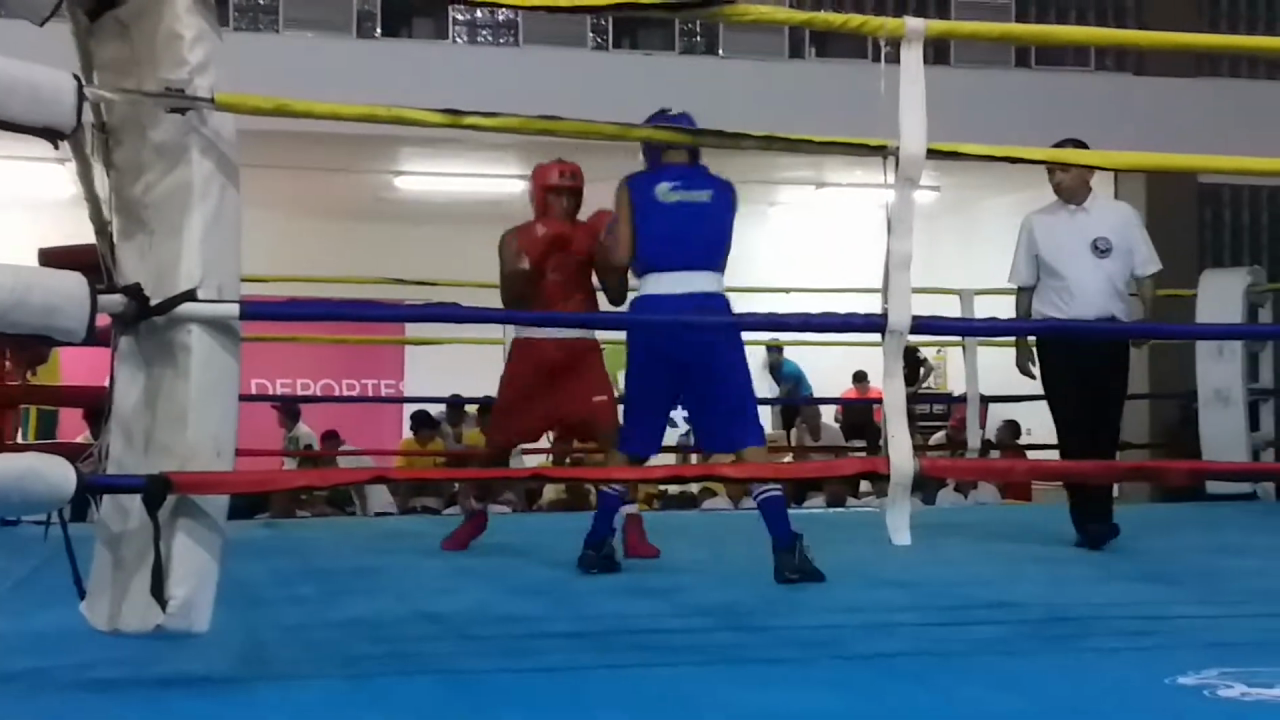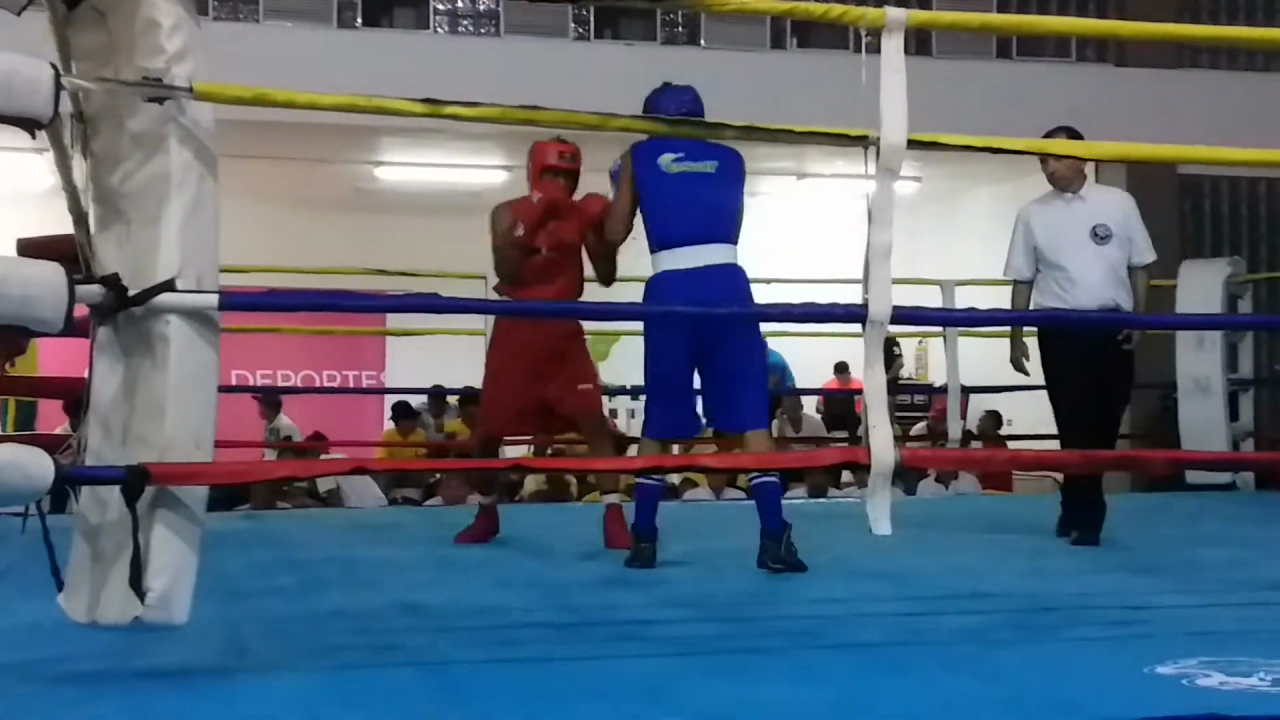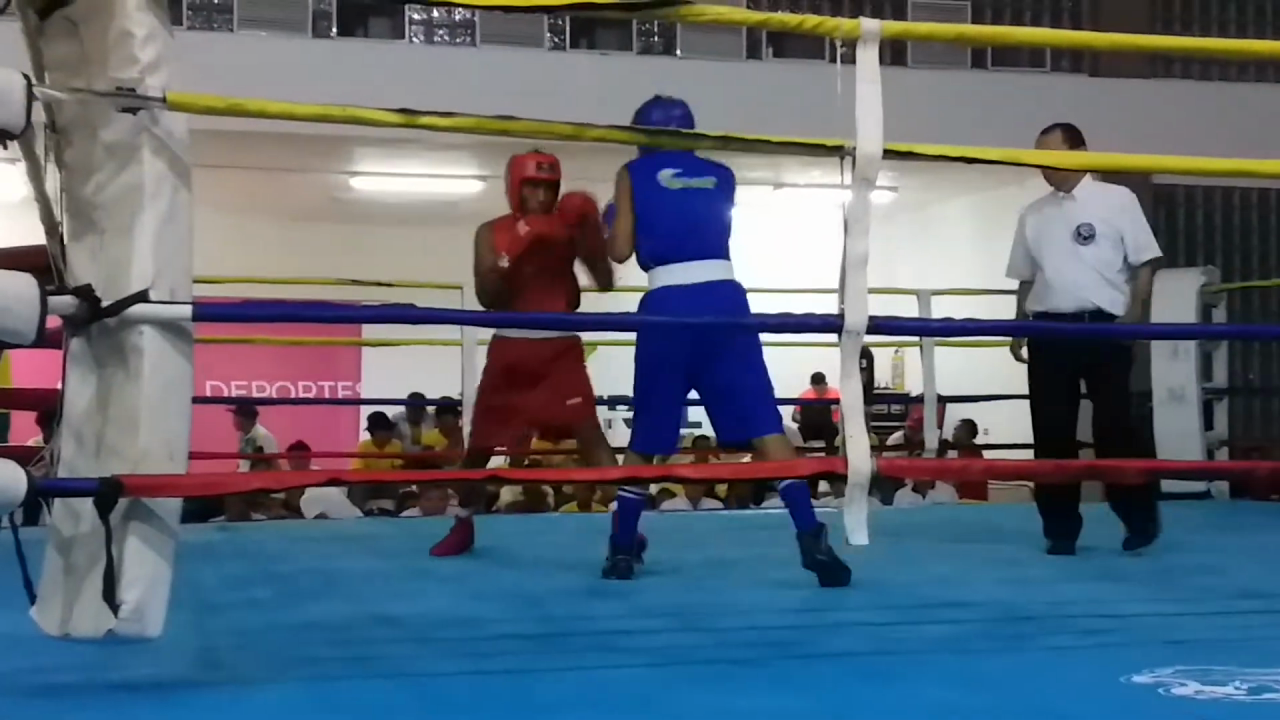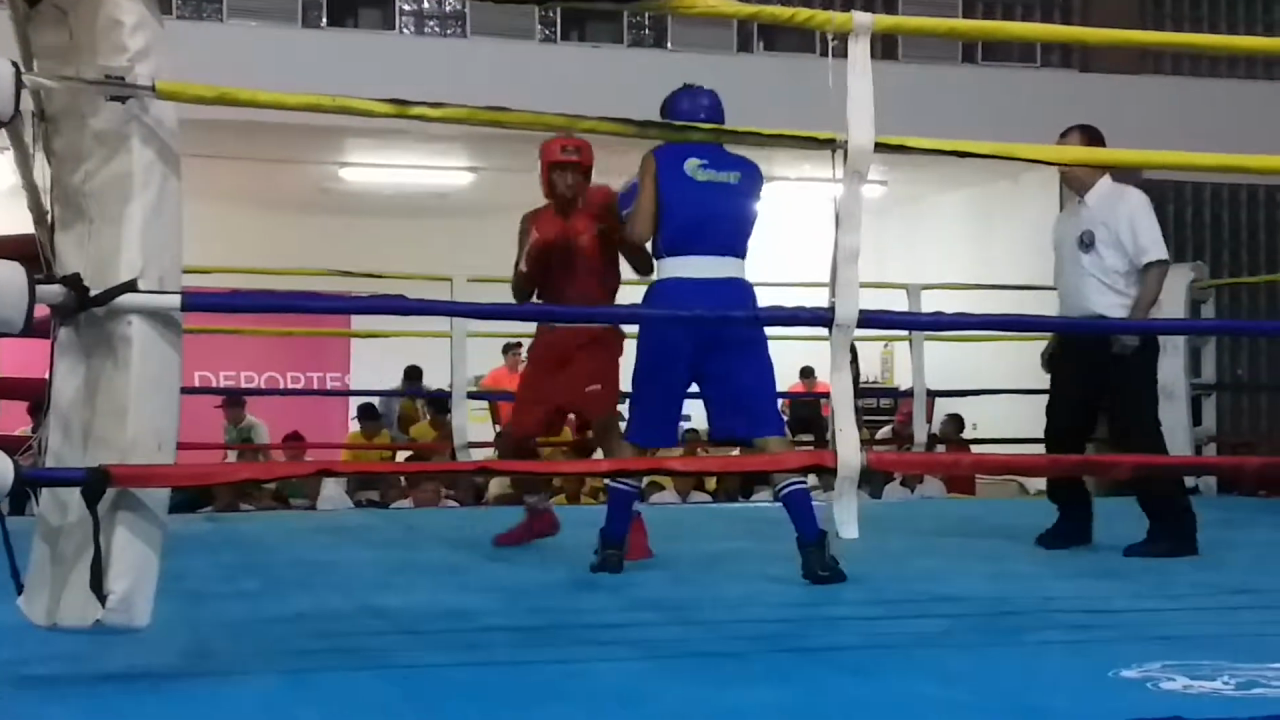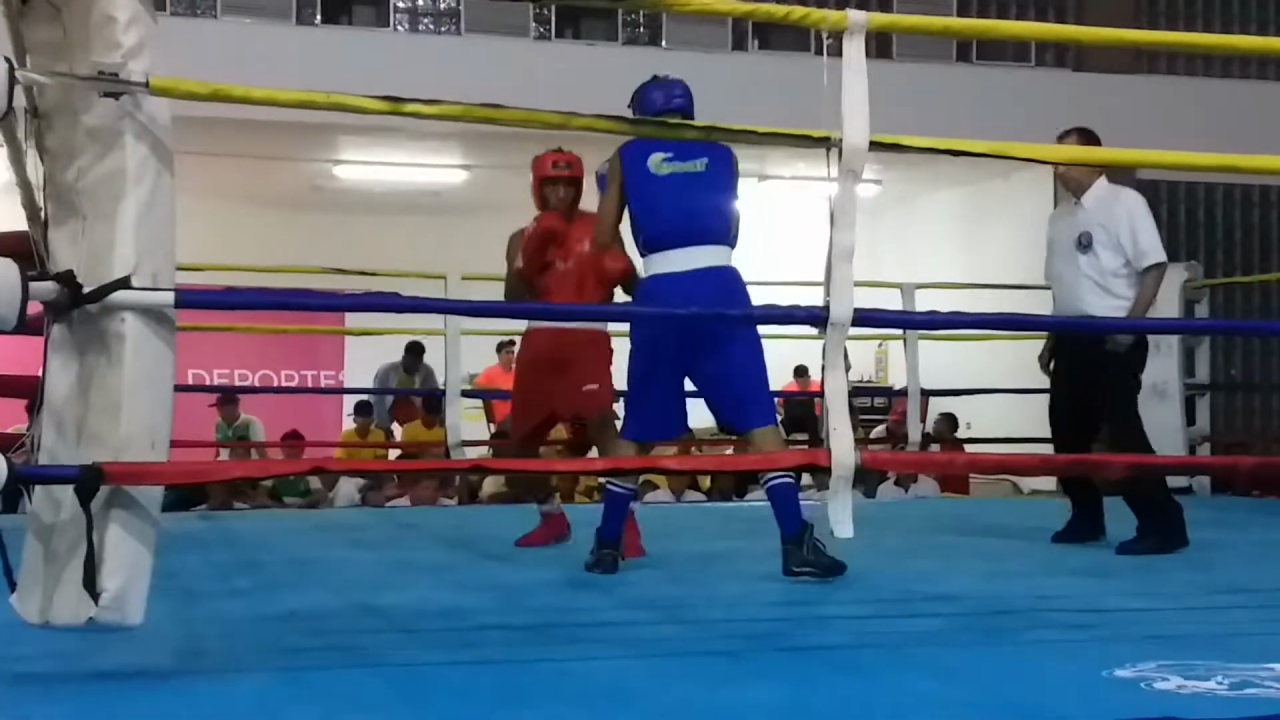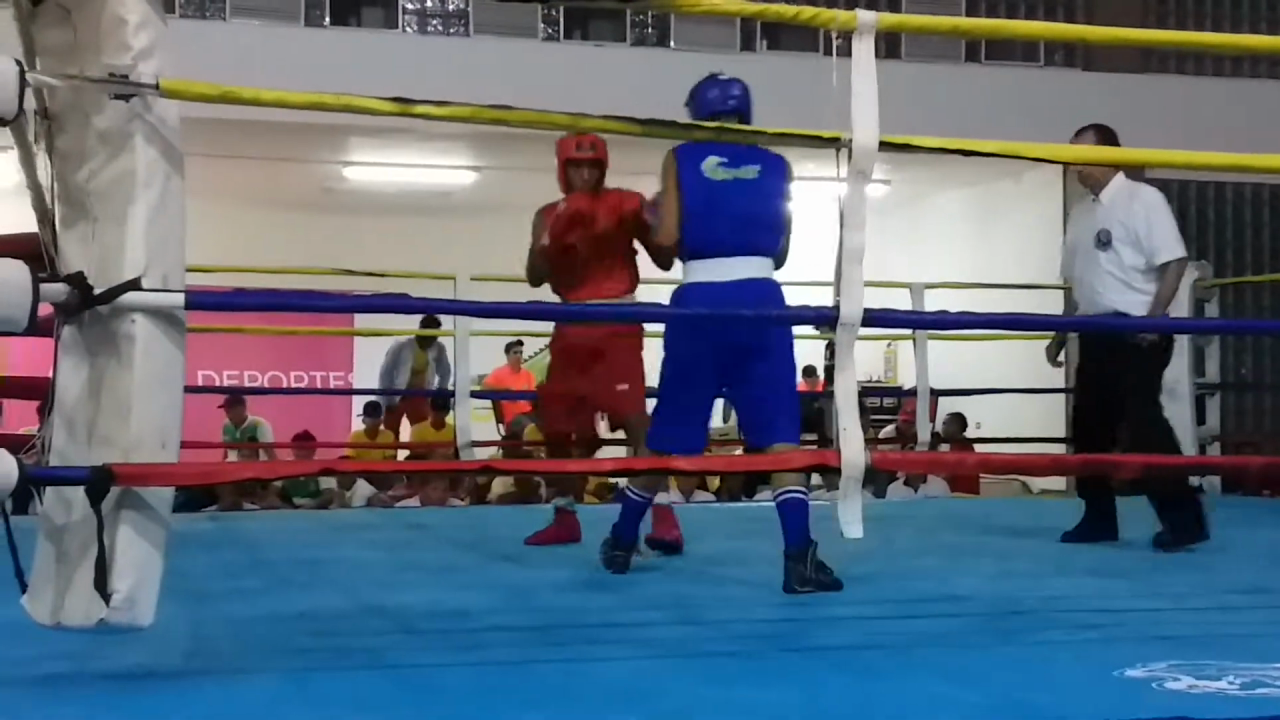
dt=0.3s
person 1, frame 1
left shoulder: (633, 186)
right shoulder: (723, 190)
left elbow: (619, 258)
left hip: (653, 313)
right hip: (709, 312)
left knee: (635, 438)
right knee: (745, 434)
left ankle: (597, 544)
right ankle: (786, 550)
person 1, frame 2
left shoulder: (637, 158)
right shoulder: (731, 160)
left elbow: (614, 235)
left hip: (670, 291)
right hip: (726, 284)
left knee: (659, 423)
right knee: (752, 417)
left ankle: (643, 539)
right ankle: (773, 538)
person 1, frame 3
left shoulder: (633, 174)
right shoulder: (722, 177)
left elbow: (621, 251)
left wrist: (619, 223)
left hip: (667, 306)
right hip: (723, 300)
left knee: (647, 437)
right knee: (764, 426)
left ankle: (622, 550)
right ankle: (812, 539)
person 1, frame 4
left shoulder: (658, 160)
right shoulder: (749, 172)
left elbow: (640, 235)
left wrist: (631, 208)
left hip: (673, 299)
right hip: (731, 297)
left knee: (642, 428)
right knee: (767, 427)
left ankle: (612, 545)
right ankle: (813, 547)
person 1, frame 5
left shoulder: (626, 157)
right shoulder: (722, 156)
left elbow: (604, 238)
left wrist: (612, 196)
left hip: (661, 295)
right hip: (719, 289)
left knee: (638, 428)
right knee: (758, 418)
left ankle: (607, 545)
right ankle: (796, 537)
person 1, frame 6
left shoulder: (681, 159)
right shoulder: (776, 166)
left elbow: (667, 239)
right elbow: (779, 253)
left wrist: (658, 211)
left hip: (699, 303)
right hip: (759, 301)
left knee: (668, 432)
right knee: (781, 434)
left ankle: (621, 542)
right ankle: (798, 556)
person 2, frame 1
left shoulder: (1122, 216)
right shoulder: (1036, 223)
left elbow: (1144, 273)
right elbow: (1025, 287)
left wrist: (1147, 318)
right wrist: (1021, 341)
left hip: (1109, 335)
right hip: (1059, 337)
left knee: (1105, 431)
right knee: (1074, 427)
left ankle: (1093, 518)
right ankle: (1090, 520)
person 2, frame 2
left shoulder: (1119, 203)
right shoulder: (1032, 215)
left elbow: (1140, 266)
right elbow: (1023, 281)
left wrist: (1139, 317)
right wrist: (1016, 337)
left hip: (1114, 327)
right hip: (1062, 327)
left knee: (1106, 421)
right knee: (1075, 423)
left ankle: (1076, 505)
right ankle: (1085, 516)
person 2, frame 3
left shoulder: (1117, 199)
right shoulder: (1033, 215)
left elbow: (1144, 262)
right elbow: (1027, 279)
left wrist: (1134, 315)
left hip: (1105, 327)
right hip: (1051, 331)
left knee: (1114, 424)
right knee: (1052, 432)
left ankle: (1139, 516)
right ankle: (1060, 527)
person 2, frame 4
left shoulder: (1128, 201)
right shoulder: (1067, 217)
left elbow: (1156, 265)
left wrist: (1135, 322)
right wrist: (1056, 339)
left hip: (1122, 337)
right hip: (1079, 338)
left knee: (1135, 432)
right knee: (1062, 426)
left ankle: (1174, 529)
right ankle: (1073, 518)
person 2, frame 5
left shoulder: (1124, 203)
right shoulder: (1059, 217)
left elbow: (1154, 266)
left wrist: (1132, 324)
right wrist: (1051, 340)
left hip: (1112, 337)
right hip: (1073, 338)
left knee: (1122, 429)
right knee: (1067, 428)
left ankle: (1162, 524)
right ankle: (1088, 516)
person 2, frame 6
left shoulder: (1143, 199)
right shoulder: (1079, 213)
left elbow: (1174, 263)
left wrist: (1155, 318)
right wrist: (1061, 332)
left hip: (1135, 332)
right hip: (1096, 334)
left knee: (1144, 420)
right knee: (1089, 427)
left ankle: (1184, 518)
right ankle: (1098, 519)
person 3, frame 1
left shoulder: (587, 235)
right shoulder: (516, 239)
left elbow: (617, 296)
right elbow: (511, 301)
right wrist: (533, 257)
left hip: (579, 348)
right hip: (531, 349)
left knee: (610, 431)
right knee: (497, 440)
left ankle: (632, 529)
right ankle: (473, 515)
person 3, frame 2
left shoulder: (580, 216)
right shoulder: (508, 213)
left elbow: (607, 275)
right elbow: (505, 273)
left wrist: (602, 230)
right wrist: (527, 224)
left hip: (564, 332)
right hip: (516, 330)
left knee: (593, 420)
right knee: (489, 430)
left ankle: (614, 520)
right ankle: (486, 515)
person 3, frame 3
left shoulder: (571, 226)
right shoulder: (492, 233)
left elbow: (606, 282)
right elbow: (487, 297)
left wrist: (592, 230)
right wrist: (514, 253)
left hip: (560, 347)
right hip: (510, 349)
left knee: (587, 429)
right knee: (479, 446)
right ankle: (462, 528)
person 3, frame 4
left shoulder: (604, 211)
right shoulder: (534, 222)
left elbow: (644, 266)
right elbow: (521, 294)
left wrist: (612, 226)
right wrist: (532, 256)
left hip: (596, 334)
right hip: (551, 335)
left knee: (603, 424)
right knee: (515, 437)
left ankle: (630, 522)
right ankle: (538, 513)
person 3, frame 5
left shoulder: (598, 228)
right shoulder: (523, 237)
left elbow: (633, 287)
right elbow: (514, 300)
left wrist: (623, 273)
right wrist: (527, 255)
left hip: (588, 338)
right hip: (540, 342)
left knee: (599, 421)
right knee: (520, 438)
left ankle: (624, 521)
right ankle: (553, 518)
person 3, frame 6
left shoulder: (625, 203)
right shoulder: (548, 215)
left elbow: (665, 262)
right elbow: (536, 277)
left wrist: (644, 224)
right wrist: (553, 235)
left hip: (619, 329)
right hip: (572, 331)
left knee: (633, 419)
right knee: (556, 430)
left ankle: (663, 516)
right ankle: (564, 519)
